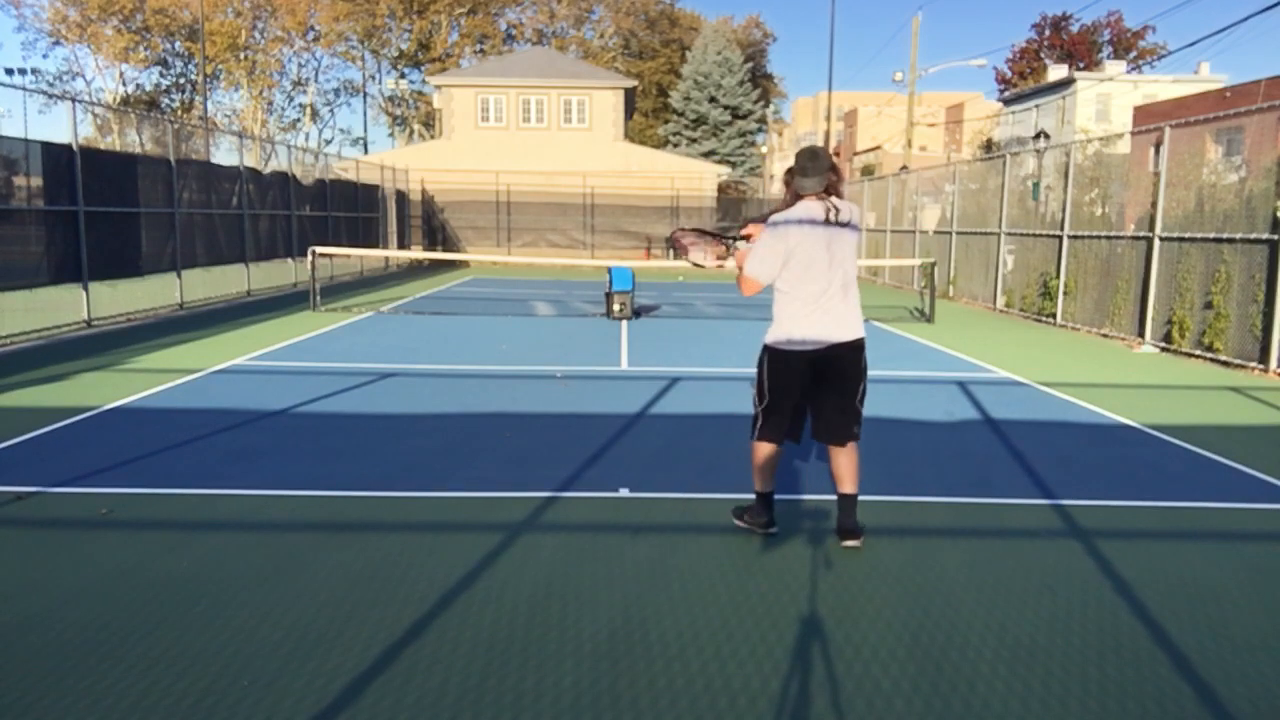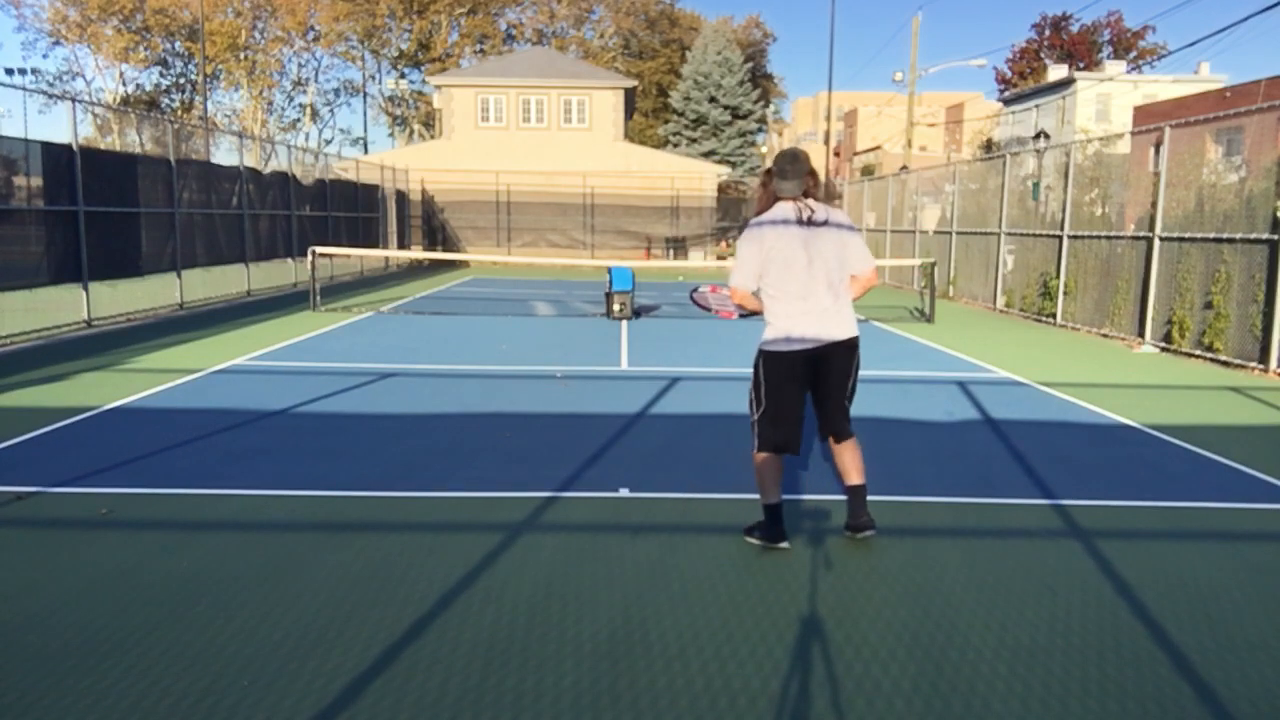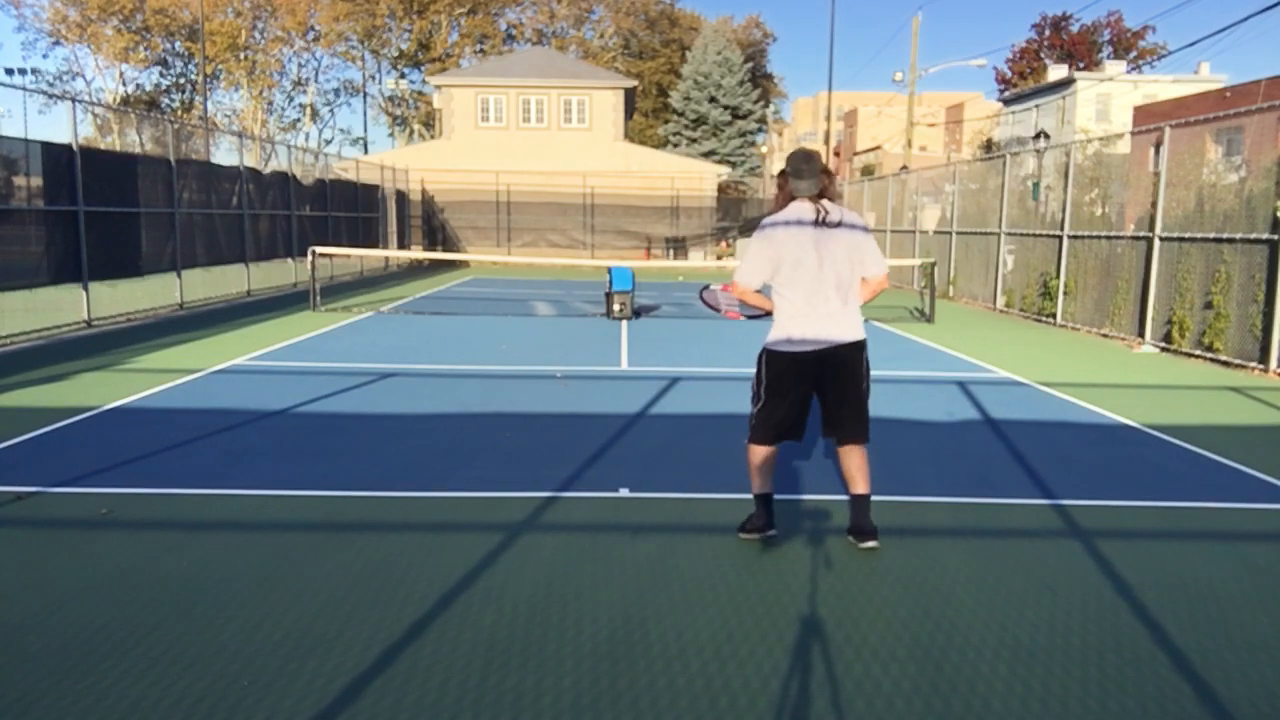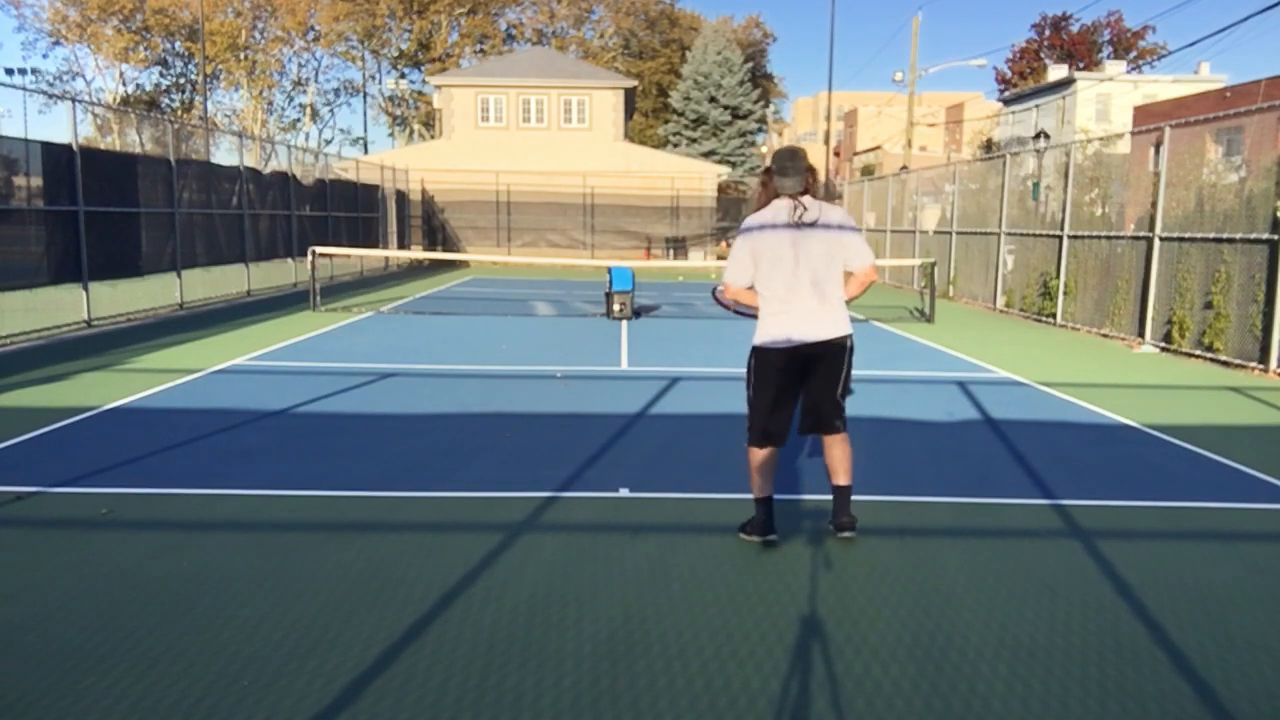
dt=0.4s
person 1, frame 1
left shoulder: (780, 224)
right shoulder: (851, 216)
left elbow: (749, 286)
left wrist: (745, 263)
left hip: (789, 343)
right hip: (845, 340)
left knee: (768, 428)
right knee: (843, 433)
left ankle: (762, 510)
right ankle: (848, 523)
person 1, frame 2
left shoulder: (759, 228)
right shoulder: (838, 221)
left elbow: (739, 294)
right elbow: (868, 275)
left hip: (784, 346)
right hip: (839, 340)
left knee: (767, 438)
right knee: (840, 431)
left ankle: (773, 525)
right ankle: (859, 513)
person 1, frame 3
left shoulder: (773, 227)
right shoulder: (852, 222)
left elbow: (741, 289)
right elbow: (878, 280)
left hip: (790, 347)
right hip: (847, 344)
left knee: (763, 432)
right knee: (851, 435)
left ankle: (763, 514)
right ankle: (863, 523)
person 1, frame 4
left shoulder: (755, 225)
right shoulder: (836, 218)
left elbow: (732, 288)
right elbow: (867, 272)
left hip: (775, 343)
right hip: (831, 338)
left knee: (762, 434)
right knee: (832, 425)
left ankle: (763, 519)
right ankle: (843, 514)
